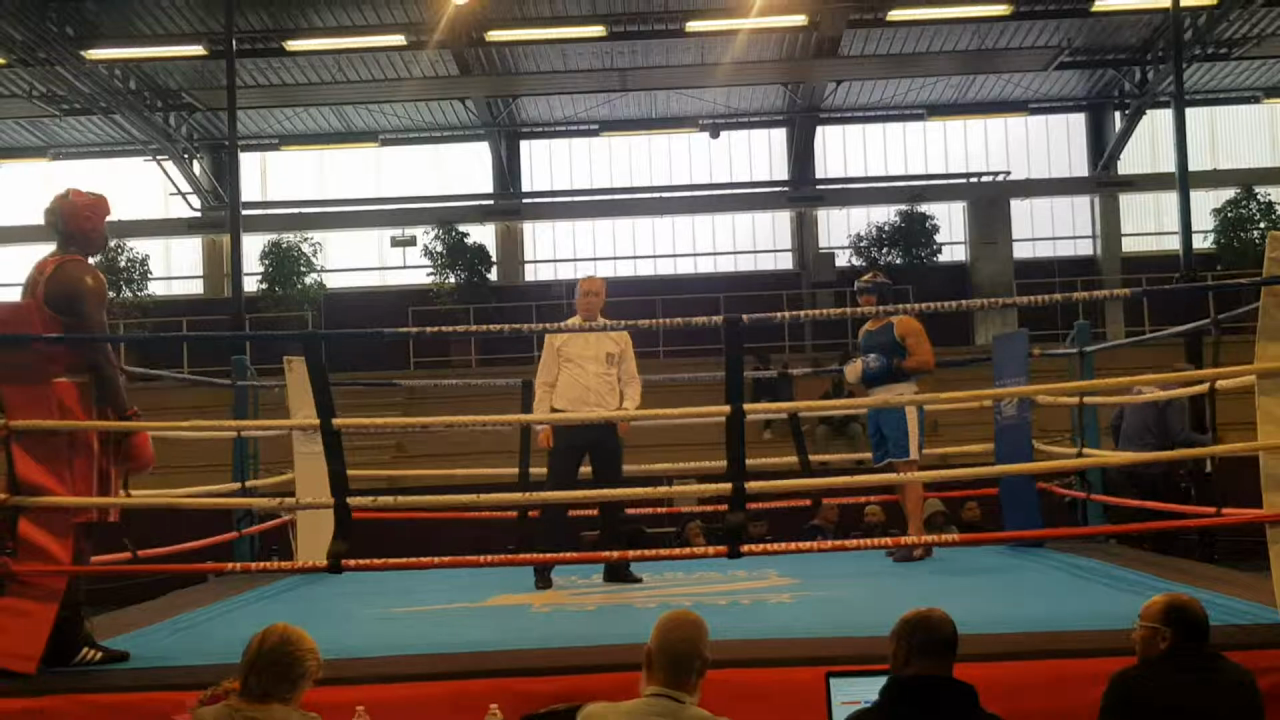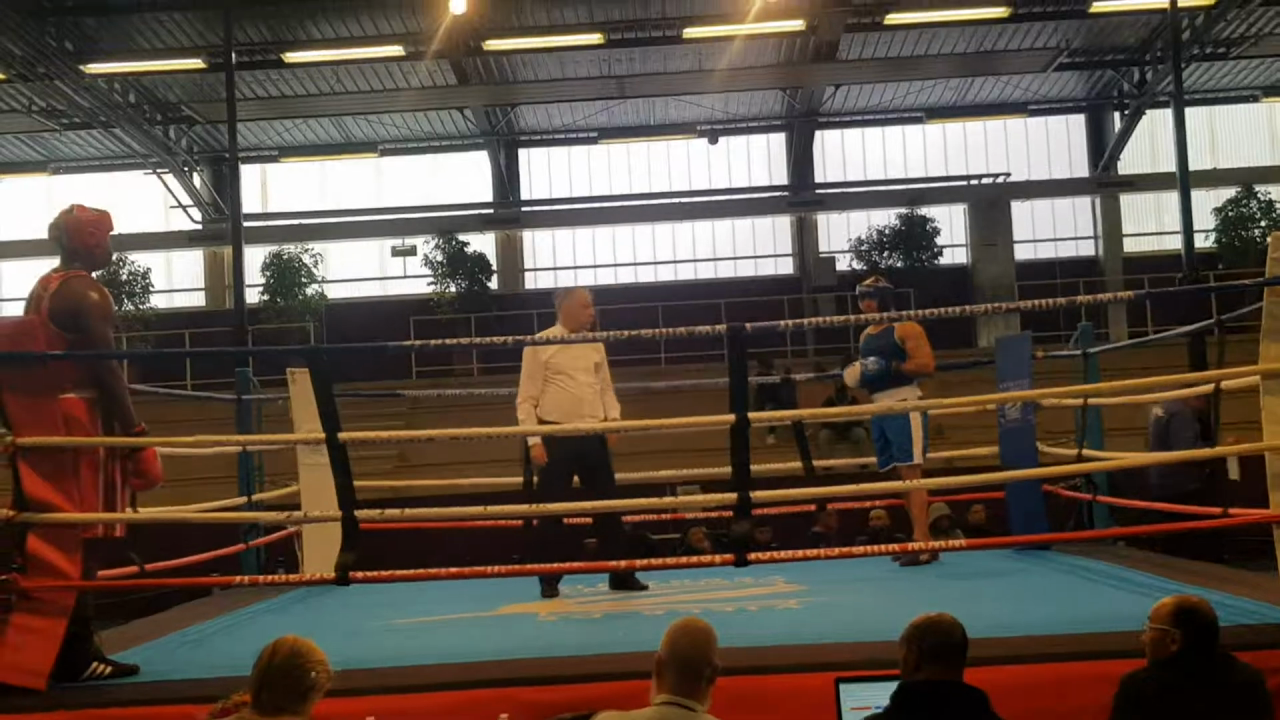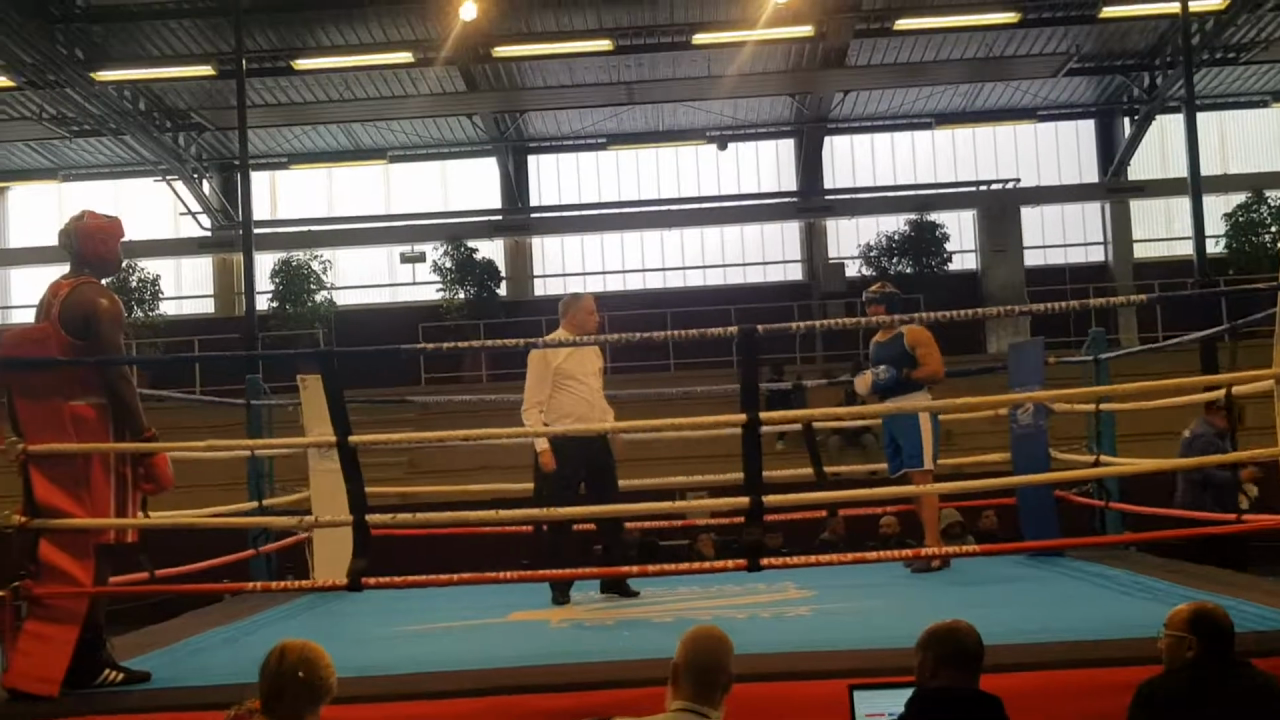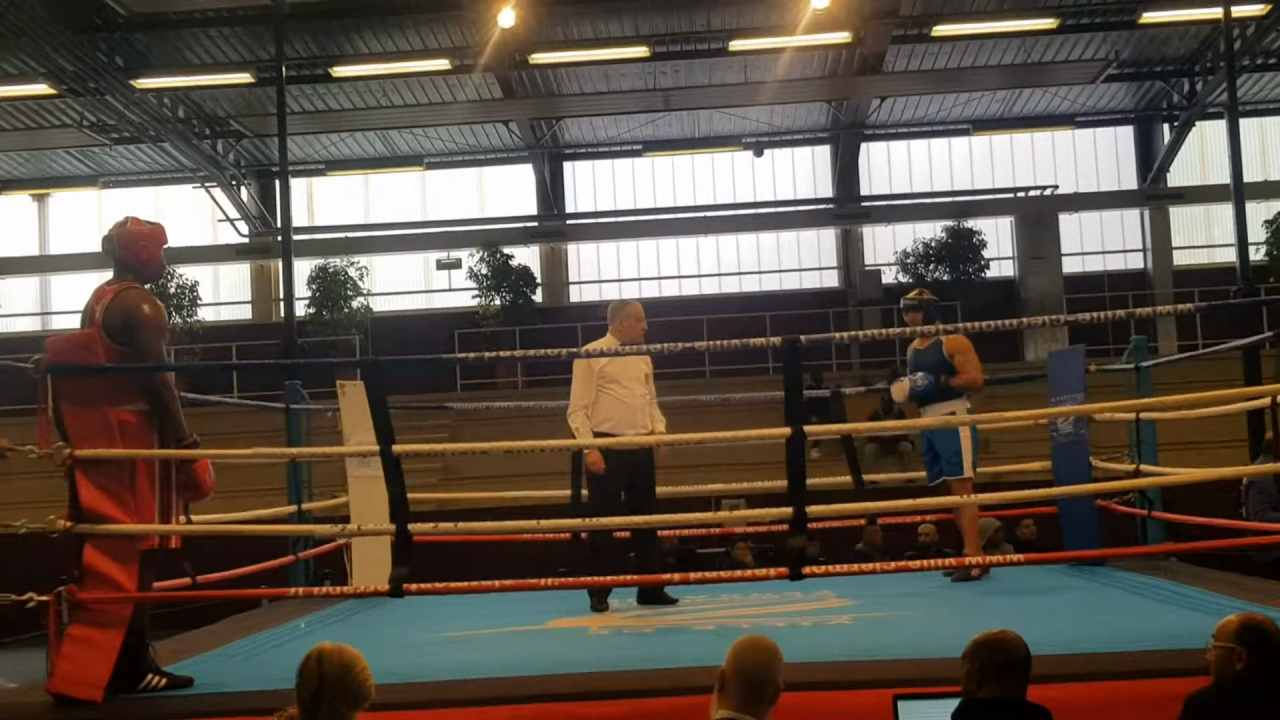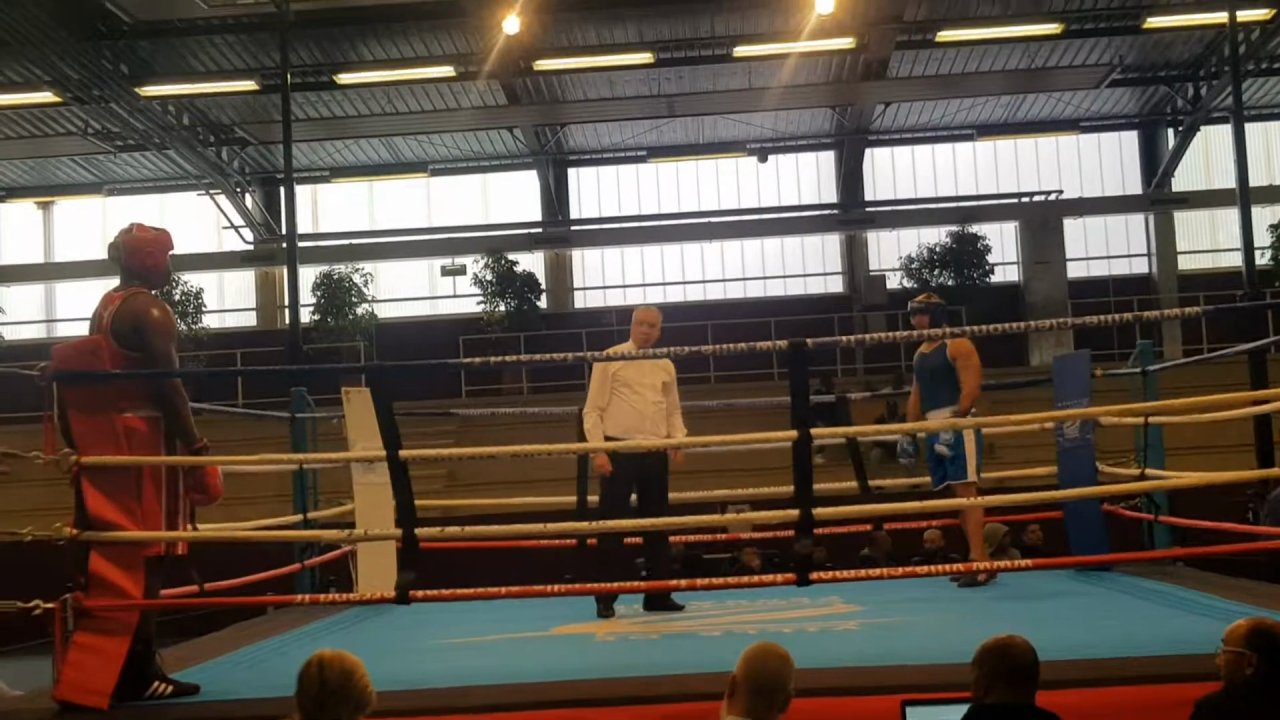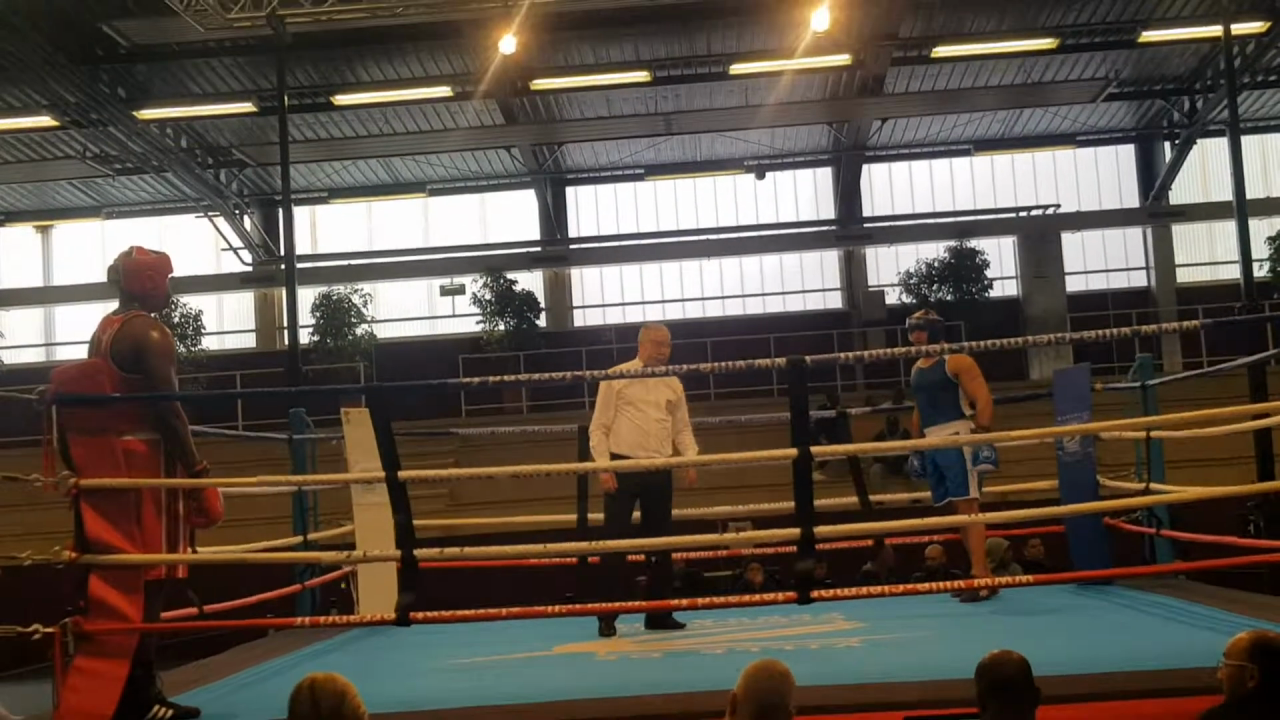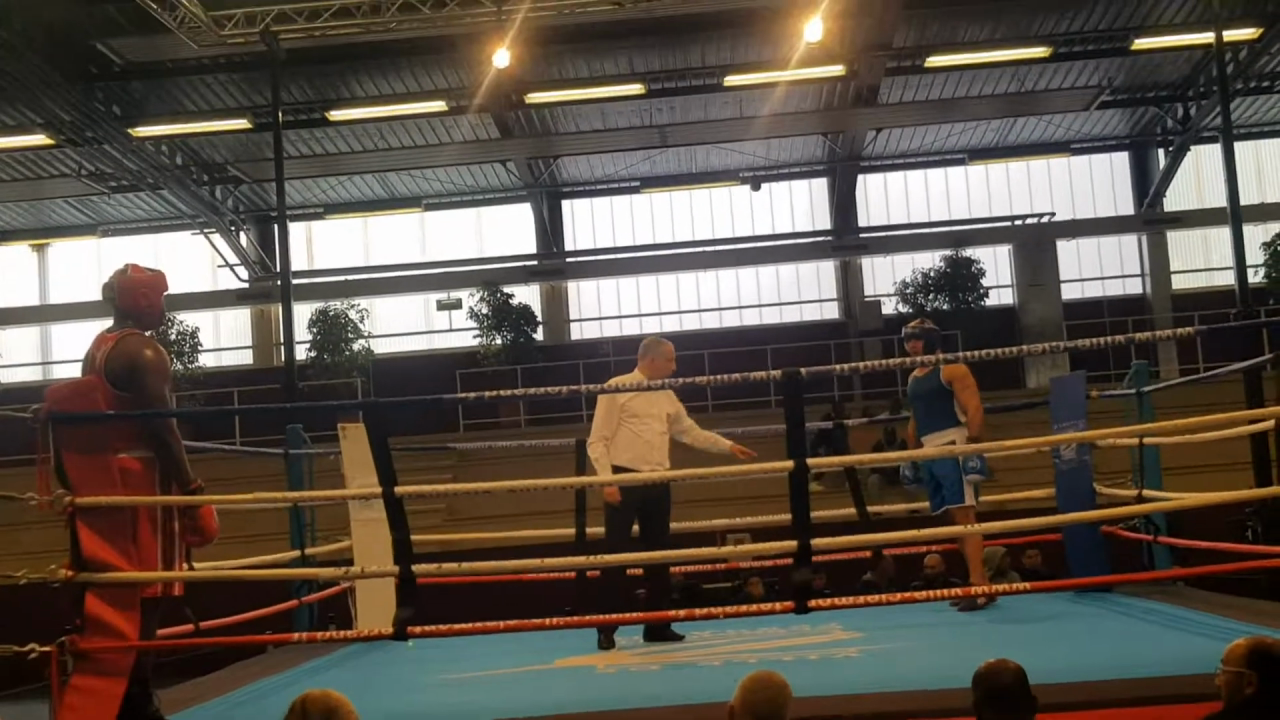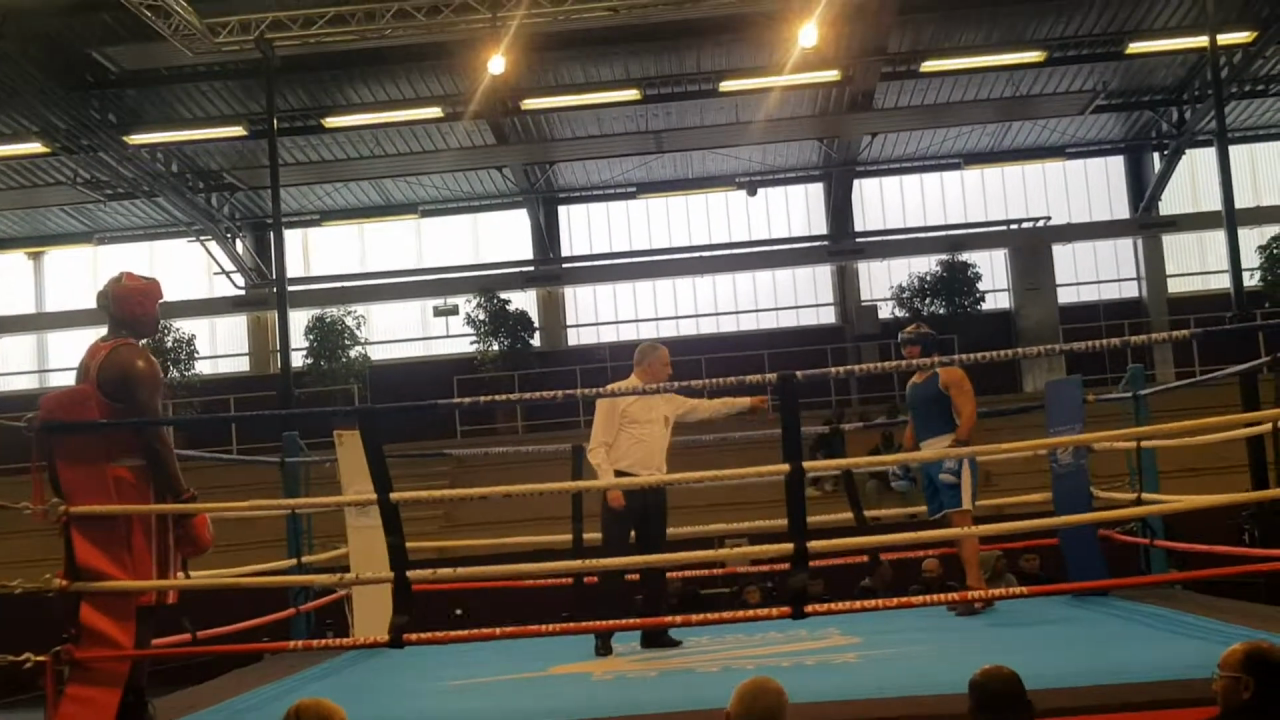
dt=0.3s
person 1, frame 1
right shoulder: (82, 278)
right elbow: (98, 357)
right wrist: (128, 422)
right hip: (72, 413)
left knee: (46, 524)
right knee: (67, 526)
left ankle: (61, 635)
right ankle: (60, 639)
person 1, frame 2
left shoulder: (41, 290)
right shoulder: (88, 294)
left elbow: (44, 364)
right elbow: (106, 372)
right wrist: (136, 438)
left hip: (43, 429)
right hip: (79, 427)
left knee: (51, 540)
right knee: (75, 540)
left ankle: (71, 650)
right ankle: (70, 654)
person 1, frame 3
left shoulder: (51, 296)
right shoulder: (98, 301)
left elbow: (46, 373)
right elbow: (116, 378)
right wrist: (148, 443)
left hip: (53, 436)
right hip: (90, 435)
left knee: (64, 546)
right knee: (87, 547)
left ankle: (83, 657)
right ankle: (82, 660)
person 1, frame 4
left shoulder: (96, 301)
right shoulder: (141, 306)
right elbow: (157, 383)
right wrist: (188, 448)
left hip: (101, 441)
right hip: (135, 439)
left knee: (109, 551)
right knee: (133, 552)
left ankle: (126, 662)
right ankle: (125, 665)
person 1, frame 5
left shoulder: (105, 307)
right shoulder: (149, 310)
right elbow: (167, 387)
right wrist: (198, 451)
left hip: (107, 447)
right hip: (142, 446)
left knee: (117, 557)
right knee: (139, 558)
left ankle: (132, 669)
right ankle: (132, 673)
person 1, frame 6
left shoulder: (102, 331)
right shoulder: (148, 334)
left elbow: (105, 406)
right elbow: (167, 410)
right wrist: (198, 474)
left hip: (108, 470)
right hip: (143, 467)
left knee: (118, 582)
right knee: (141, 581)
person 1, frame 7
left shoulder: (97, 349)
right shoulder: (142, 351)
left elbow: (104, 423)
right elbow: (161, 427)
right wrist: (193, 492)
left hip: (101, 487)
right hip: (138, 486)
left knee: (114, 600)
right knee: (137, 600)
person 1, frame 8
left shoulder: (90, 358)
right shoulder: (134, 361)
right elbow: (153, 439)
right wrist: (186, 503)
left hip: (97, 498)
right hip: (131, 495)
left knee: (109, 611)
right knee: (130, 613)
person 2, frame 1
left shoulder: (619, 336)
right shoulder: (558, 334)
left elbow: (631, 380)
right elbow: (544, 384)
left wrist: (628, 410)
right wrist: (543, 424)
left hip: (606, 425)
right hip: (567, 424)
right knee: (556, 495)
left ankle: (616, 567)
right ankle: (544, 569)
person 2, frame 2
left shoulder: (594, 345)
right shoulder: (539, 345)
left elbow: (605, 388)
right elbow: (526, 399)
left wrist: (613, 418)
right wrist: (534, 440)
left hip: (593, 435)
right hip: (556, 436)
left knee: (606, 503)
right knee: (551, 508)
left ankle: (621, 573)
right ankle: (549, 579)
person 2, frame 3
left shoulder: (593, 350)
right shoulder: (545, 350)
right elbow: (531, 406)
left wrist: (610, 422)
right wrist: (542, 447)
left hip: (596, 440)
right hip: (563, 442)
left knee: (609, 507)
left ankle: (614, 579)
right ankle: (561, 586)
person 2, frame 4
left shoulder: (642, 358)
right shoulder: (591, 355)
right elbow: (578, 409)
left wrist: (659, 428)
right wrist: (589, 448)
left hip: (641, 446)
right hip: (607, 447)
left knee: (645, 516)
right knee: (603, 519)
left ankle: (650, 588)
right ankle: (599, 594)
person 2, frame 5
left shoulder: (665, 365)
right shoulder: (610, 359)
left elbow: (673, 410)
right elbow: (593, 410)
left wrist: (678, 439)
right wrist: (598, 449)
left hip: (655, 452)
right hip: (618, 450)
right knee: (612, 524)
left ankle: (657, 594)
right ankle: (606, 599)
person 2, frame 6
left shoulder: (673, 384)
right shoulder: (616, 376)
left elbow: (683, 428)
right elbow: (599, 427)
left wrist: (690, 459)
right wrist: (603, 467)
left hip: (659, 470)
right hip: (623, 467)
left knee: (660, 541)
right knee: (615, 541)
left ankle: (659, 613)
right ankle: (607, 617)
person 2, frame 7
left shoulder: (667, 397)
right shoulder: (616, 389)
left elbow: (691, 432)
right elbow: (597, 441)
left wrist: (728, 446)
right wrist: (607, 480)
left hip: (657, 483)
left knee: (657, 554)
right knee: (615, 554)
left ankle: (657, 625)
right ankle: (606, 630)
person 2, frame 8
left shoulder: (667, 400)
right shoulder: (615, 395)
left elbow: (704, 408)
right elbow: (597, 447)
left wrist: (747, 402)
right wrist: (611, 486)
left hip: (654, 488)
right hip: (623, 486)
right knee: (614, 560)
left ankle: (654, 631)
right ankle: (604, 636)
person 3, frame 1
left shoulder: (905, 324)
right shoulder: (864, 331)
left elbow: (927, 361)
left wrist: (889, 364)
right wrist: (858, 372)
left hip: (900, 402)
right hip: (875, 405)
left knee: (907, 468)
right knee: (896, 470)
left ankle: (916, 538)
right ankle: (916, 536)
person 3, frame 2
left shoulder: (905, 328)
right shoulder: (866, 336)
left elbow: (927, 365)
left wrist: (888, 367)
right wrist: (859, 376)
left hip: (903, 406)
right hip: (879, 410)
left knee: (911, 472)
right knee: (900, 475)
left ankle: (921, 542)
right ankle: (922, 540)
person 3, frame 3
left shoulder: (914, 333)
right shoulder: (875, 341)
left elbow: (937, 370)
left wrist: (899, 375)
right wrist: (869, 384)
left hip: (914, 412)
right hip: (889, 415)
left knee: (922, 478)
right knee: (911, 480)
left ankle: (934, 549)
right ankle: (933, 545)
person 3, frame 4
left shoulder: (953, 341)
right shoulder: (913, 349)
left elbow: (976, 378)
left wrist: (937, 382)
right wrist: (906, 390)
left hip: (952, 419)
right hip: (928, 423)
left knee: (961, 486)
right knee: (949, 489)
left ankle: (973, 556)
right ankle: (974, 555)
person 3, frame 5
left shoulder: (958, 346)
right shoulder: (919, 353)
left elbow: (972, 387)
right elbow: (916, 395)
left wrist: (954, 425)
right wrist: (909, 432)
left hip: (956, 426)
right hip: (933, 429)
left knee: (965, 490)
right knee: (954, 493)
left ankle: (979, 562)
right ankle: (980, 560)
person 3, frame 6
left shoulder: (957, 361)
right shoulder: (917, 369)
left elbow: (983, 400)
left wrist: (983, 438)
left hip: (956, 440)
right hip: (932, 446)
left knee: (967, 505)
right knee: (956, 509)
left ankle: (980, 577)
right ankle: (983, 575)
person 3, frame 7
left shoulder: (952, 369)
right shoulder: (913, 378)
left elbow: (974, 409)
left wrist: (972, 448)
left hip: (954, 448)
right hip: (929, 454)
left knee: (964, 514)
right knee: (953, 517)
left ankle: (978, 585)
right ankle: (980, 584)
person 3, frame 8
left shoulder: (950, 374)
right shoulder: (912, 384)
left elbow: (968, 414)
left wrist: (956, 452)
left hip: (951, 454)
right hip: (927, 459)
left knee: (961, 519)
right knee: (951, 523)
left ankle: (975, 588)
right ankle: (978, 587)
